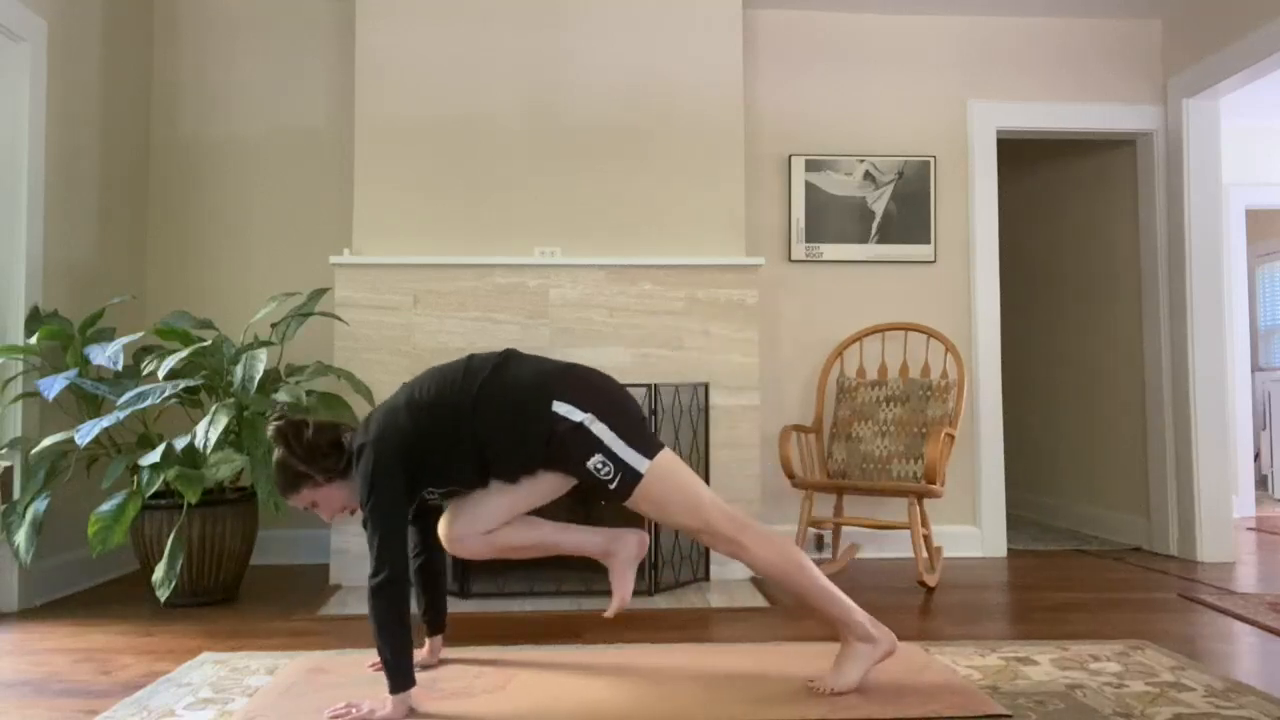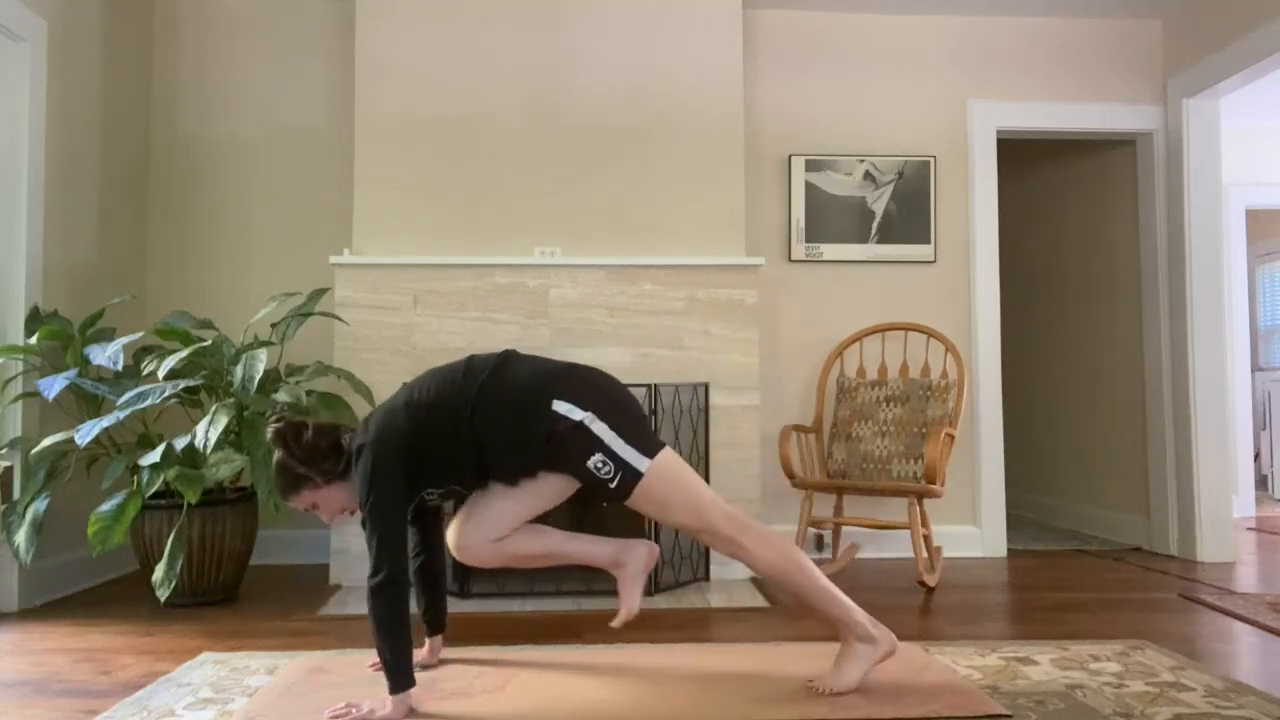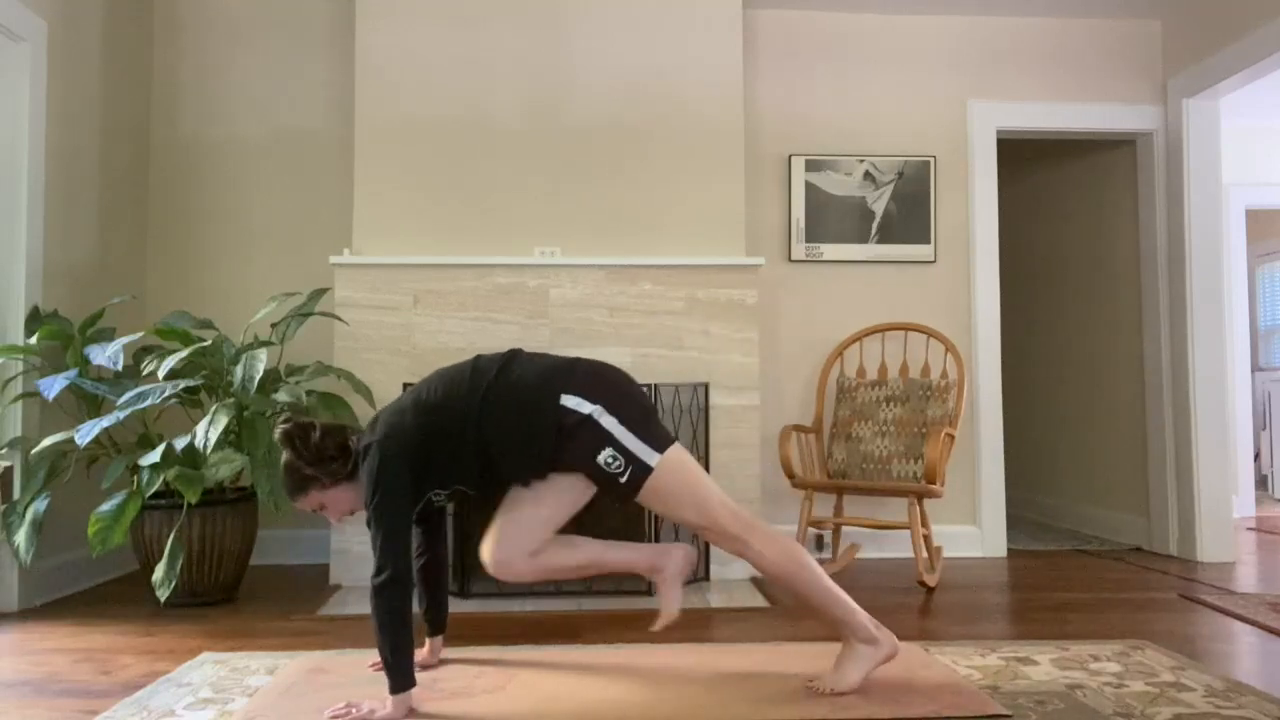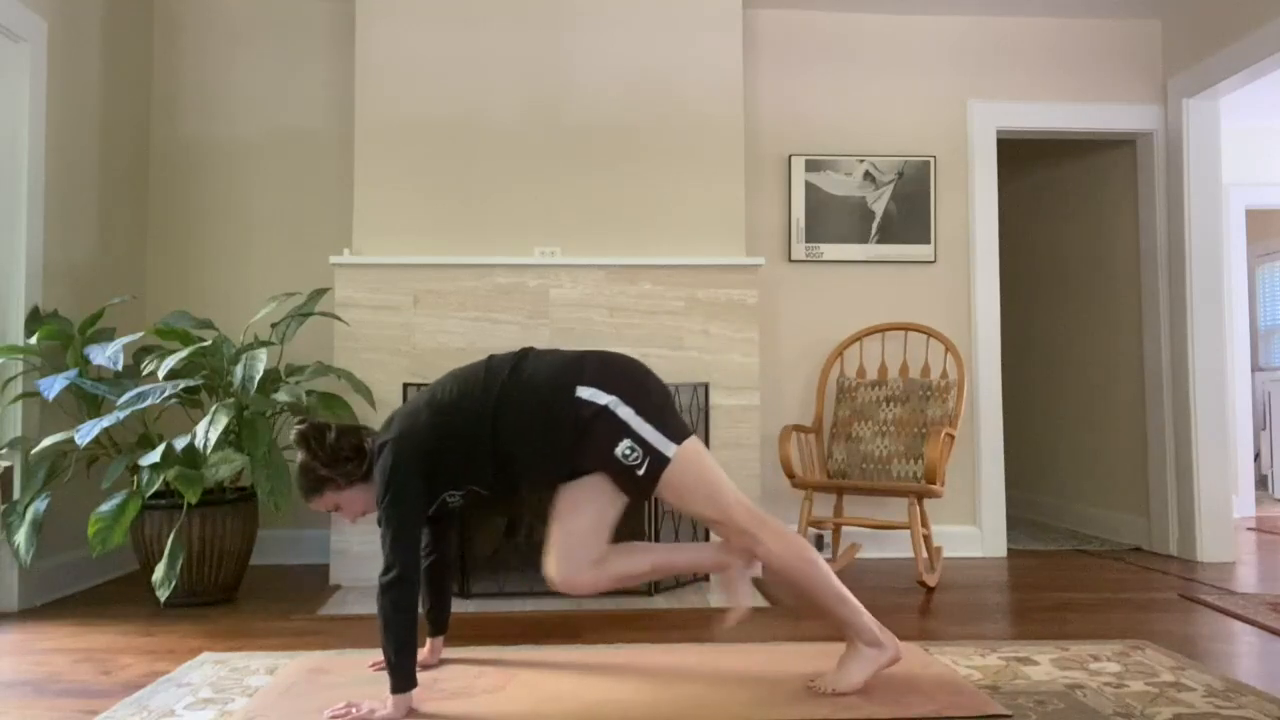
dt=0.1s
person 1, frame 1
left shoulder: (375, 456)
right shoulder: (394, 448)
left elbow: (387, 574)
right elbow: (424, 540)
right wrist: (433, 639)
left hip: (570, 412)
right hip: (555, 423)
left knee: (719, 525)
right knee: (460, 530)
left ankle: (863, 634)
right ankle: (611, 545)
person 1, frame 2
left shoulder: (375, 456)
right shoulder: (395, 450)
left elbow: (387, 575)
right elbow: (424, 541)
right wrist: (434, 640)
left hip: (570, 410)
right hip: (556, 422)
left knee: (719, 525)
right knee: (468, 540)
left ankle: (863, 634)
right ankle: (618, 554)
person 1, frame 3
left shoulder: (381, 460)
right shoulder: (403, 453)
left elbow: (390, 575)
right elbow: (427, 543)
right wrist: (432, 639)
left hip: (583, 406)
right hip: (569, 420)
left knee: (726, 524)
right knee: (506, 557)
left ankle: (866, 637)
right ankle: (657, 561)
person 1, frame 4
left shoulder: (395, 459)
right shoulder: (416, 454)
left elbow: (399, 575)
right elbow: (435, 542)
right wrist: (435, 639)
left hip: (597, 398)
right hip: (582, 413)
left knee: (738, 519)
right knee: (572, 574)
left ankle: (870, 638)
right ankle: (725, 559)
